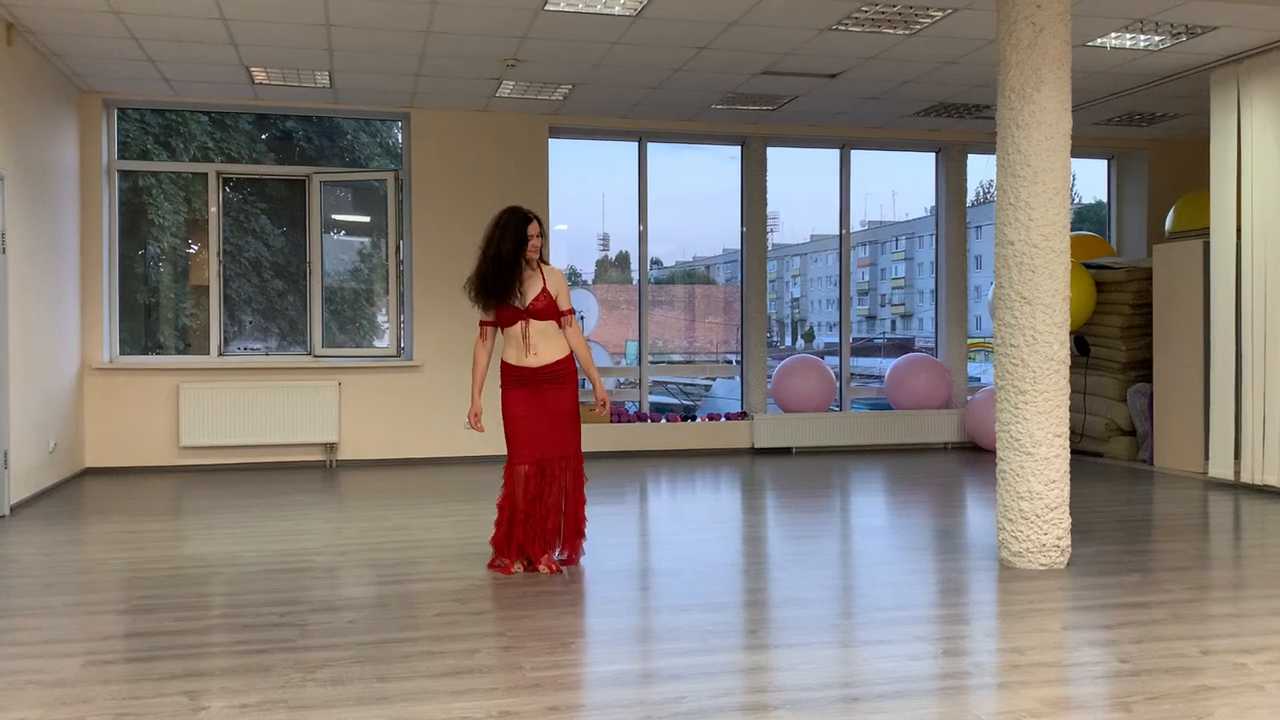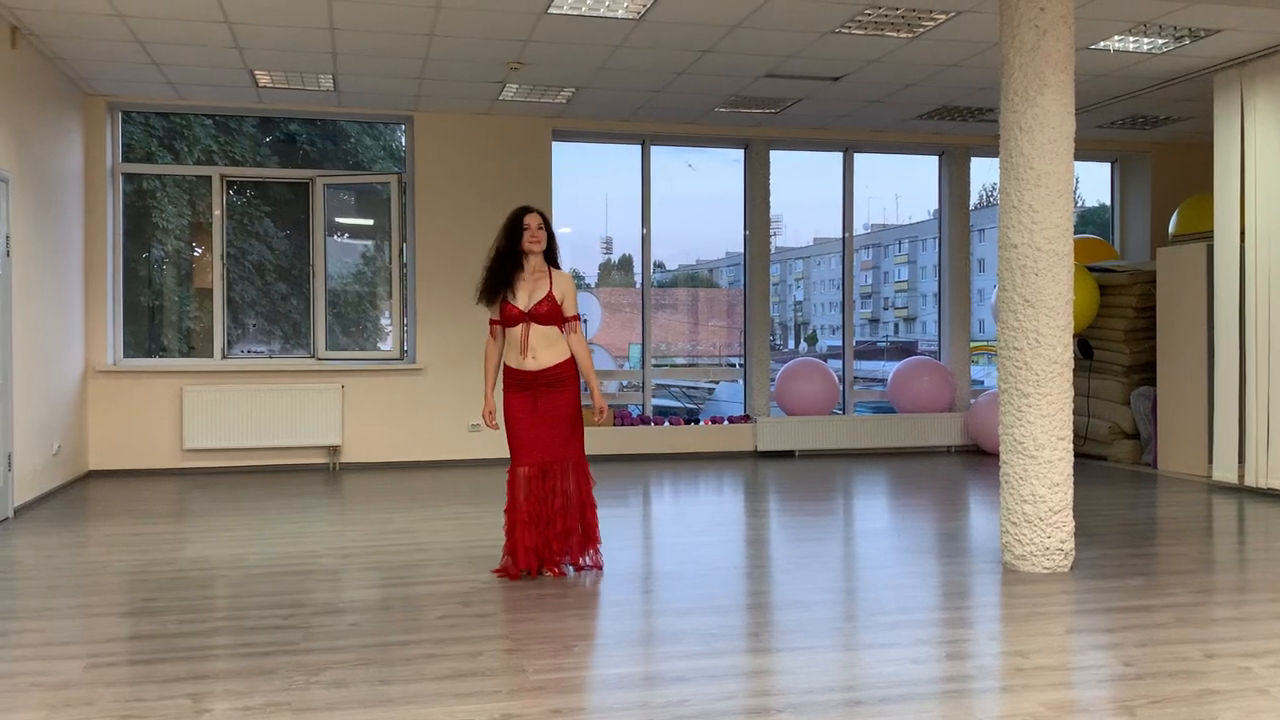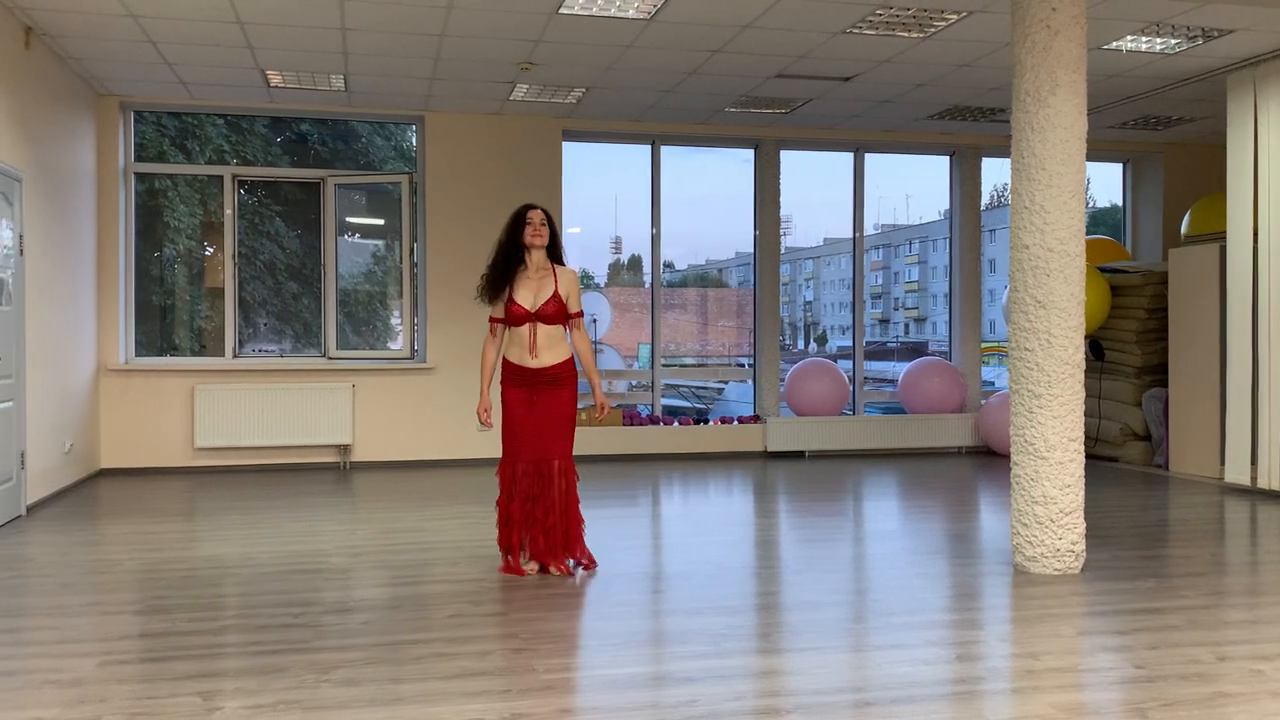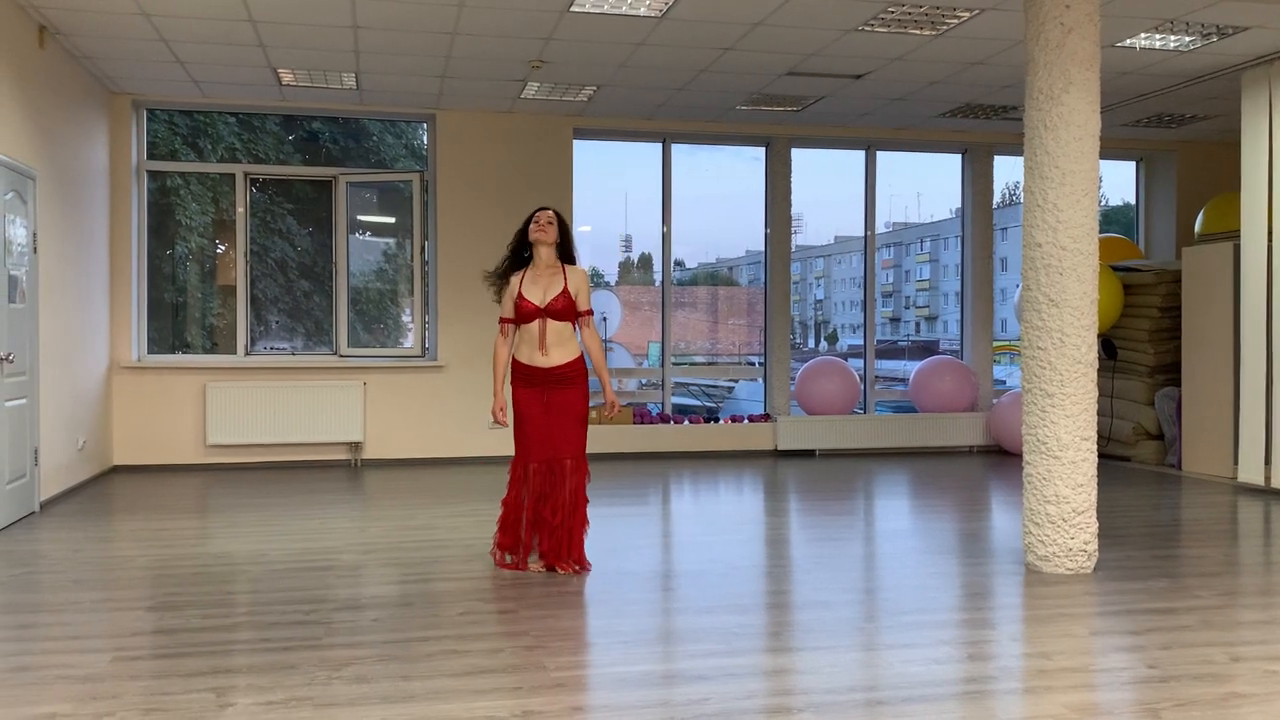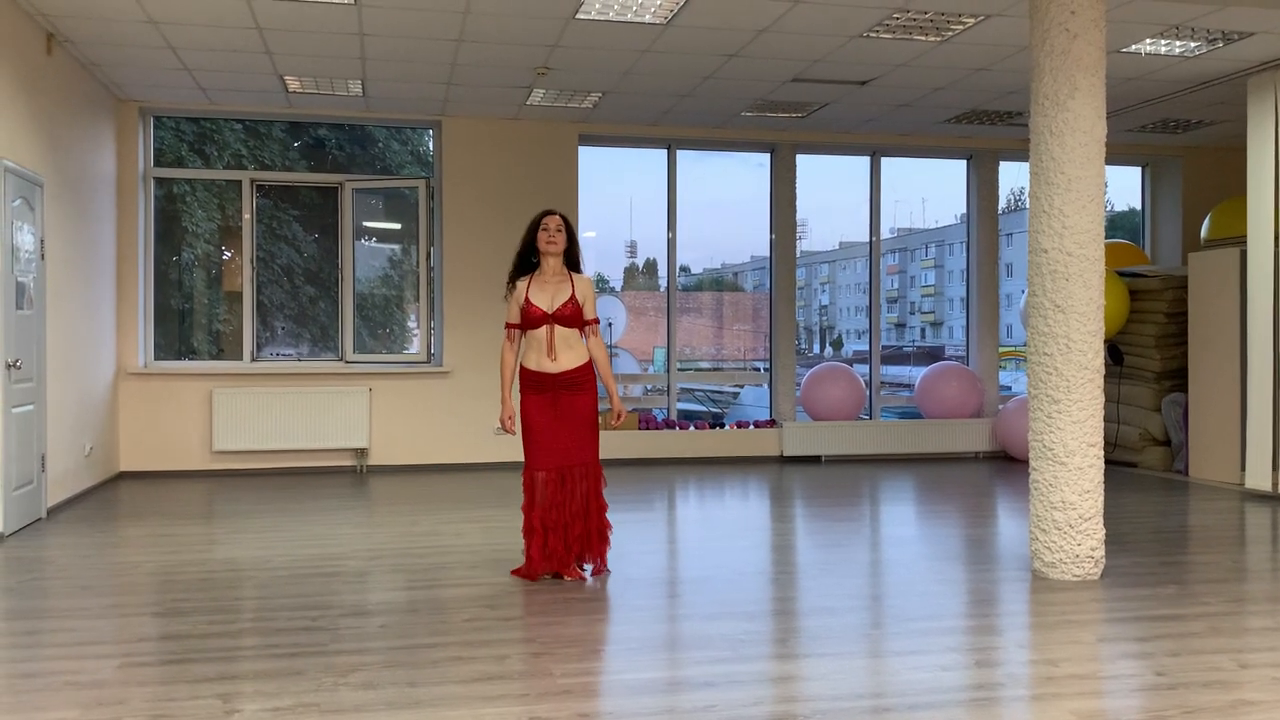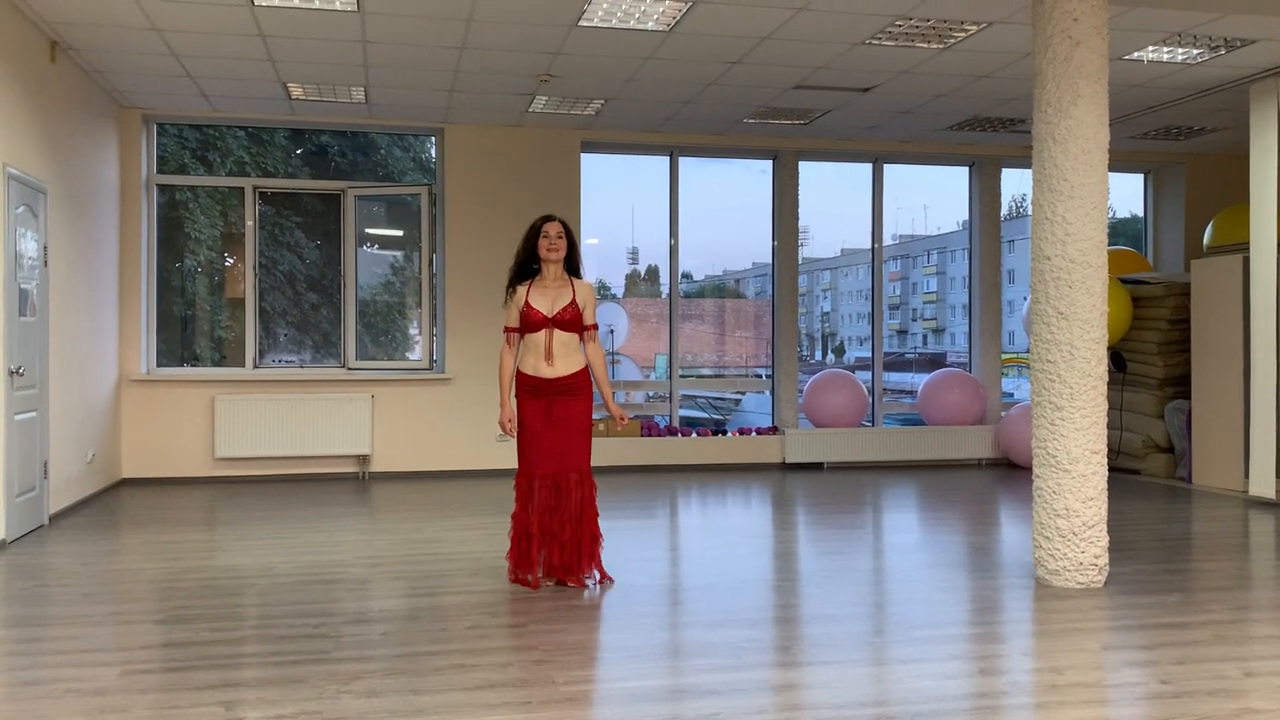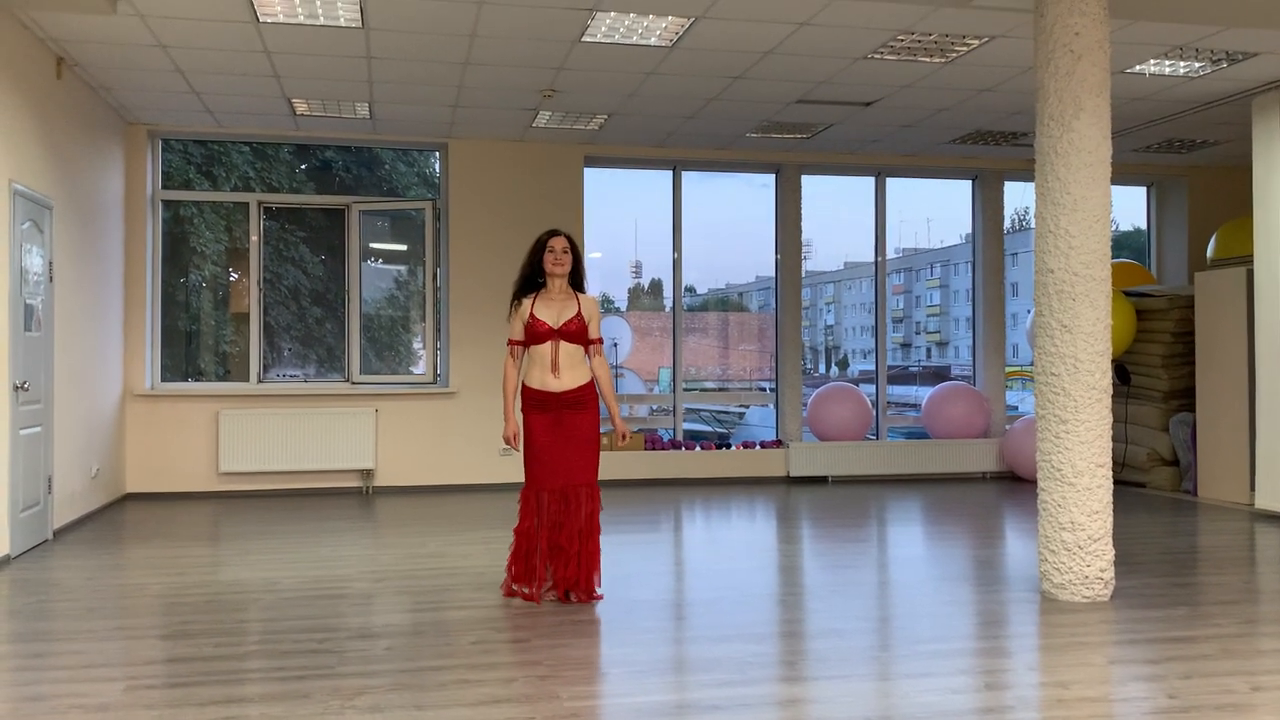
dt=0.5s
person 1, frame 1
left shoulder: (554, 277)
right shoulder: (495, 284)
left elbow: (573, 332)
right elbow: (484, 342)
left wrist: (596, 382)
right wrist: (475, 397)
left hip: (559, 378)
right hip: (517, 384)
left knee: (556, 462)
right knee: (523, 465)
left ankle: (546, 549)
right ankle: (515, 550)
person 1, frame 2
left shoulder: (562, 281)
right shoulder: (502, 283)
left elbow: (576, 337)
right elbow: (495, 341)
left wrist: (595, 389)
right wrist: (488, 395)
left hip: (560, 383)
right hip: (517, 387)
left knee: (560, 465)
right knee: (525, 468)
left ankle: (555, 552)
right ankle: (523, 554)
person 1, frame 3
left shoulder: (567, 278)
right shoulder: (505, 281)
left elbow: (579, 335)
right elbow: (493, 338)
left wrist: (596, 387)
right wrist: (484, 393)
left hip: (559, 381)
right hip: (517, 383)
left knee: (556, 463)
right knee: (521, 464)
left ankle: (556, 552)
right ankle: (528, 551)
person 1, frame 4
left shoulder: (576, 277)
right shoulder: (514, 280)
left elbow: (588, 332)
right elbow: (504, 338)
left wrist: (607, 385)
right wrist: (498, 393)
left hip: (569, 380)
right hip: (527, 382)
left knee: (567, 462)
right knee: (532, 463)
left ankle: (564, 552)
right ankle: (535, 550)
person 1, frame 5
left shoulder: (582, 285)
right shoulder: (520, 288)
left elbow: (595, 341)
right elbow: (510, 345)
left wrist: (613, 394)
right wrist: (505, 400)
left hip: (578, 386)
right hip: (535, 389)
left knee: (577, 469)
right knee: (541, 471)
left ankle: (571, 558)
right ankle: (543, 558)
person 1, frame 6
left shoulder: (583, 291)
right shoulder: (520, 292)
left elbow: (592, 347)
right elbow: (509, 349)
left wrist: (610, 400)
right wrist: (505, 403)
left hip: (573, 392)
right hip: (531, 394)
left knee: (573, 475)
right knee: (537, 476)
left ankle: (571, 565)
right ankle: (539, 563)
person 1, frame 7
left shoulder: (588, 305)
right shoulder: (524, 306)
left elbow: (598, 360)
right elbow: (512, 362)
left wrist: (616, 415)
right wrist: (509, 417)
left hip: (581, 405)
right hip: (538, 407)
left knee: (580, 489)
right knee: (543, 489)
left ankle: (576, 580)
right ankle: (541, 579)
